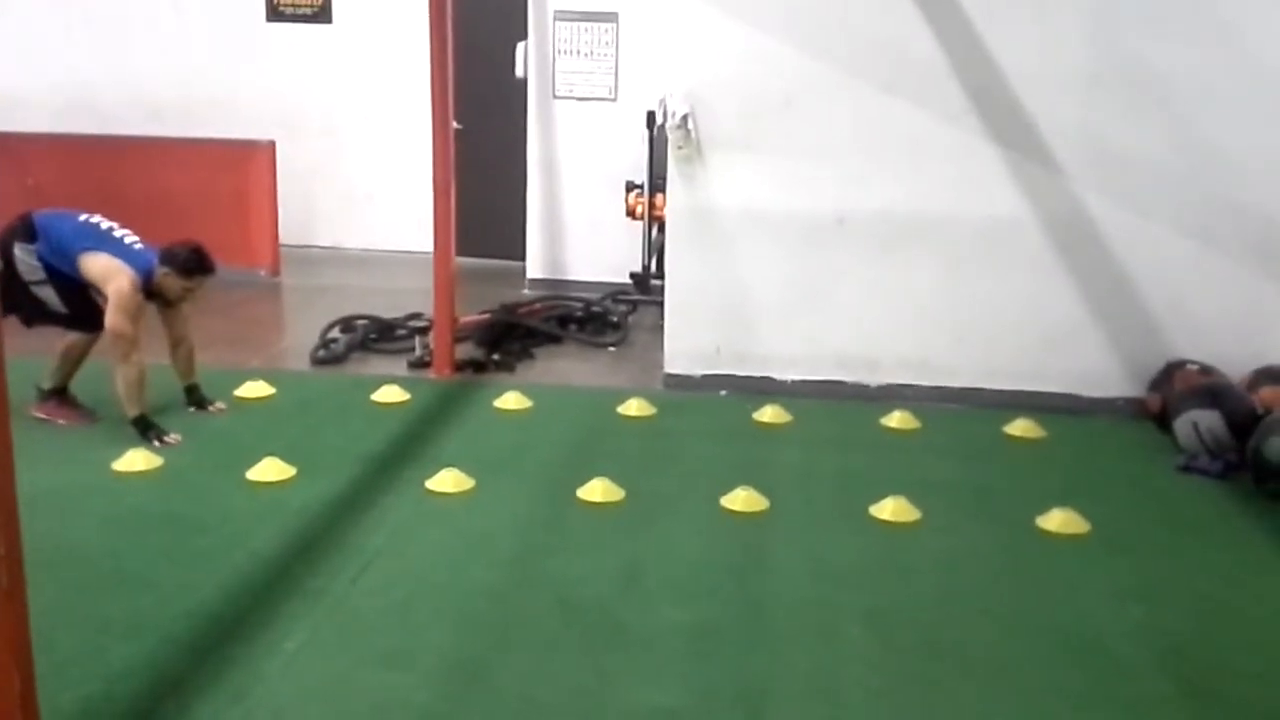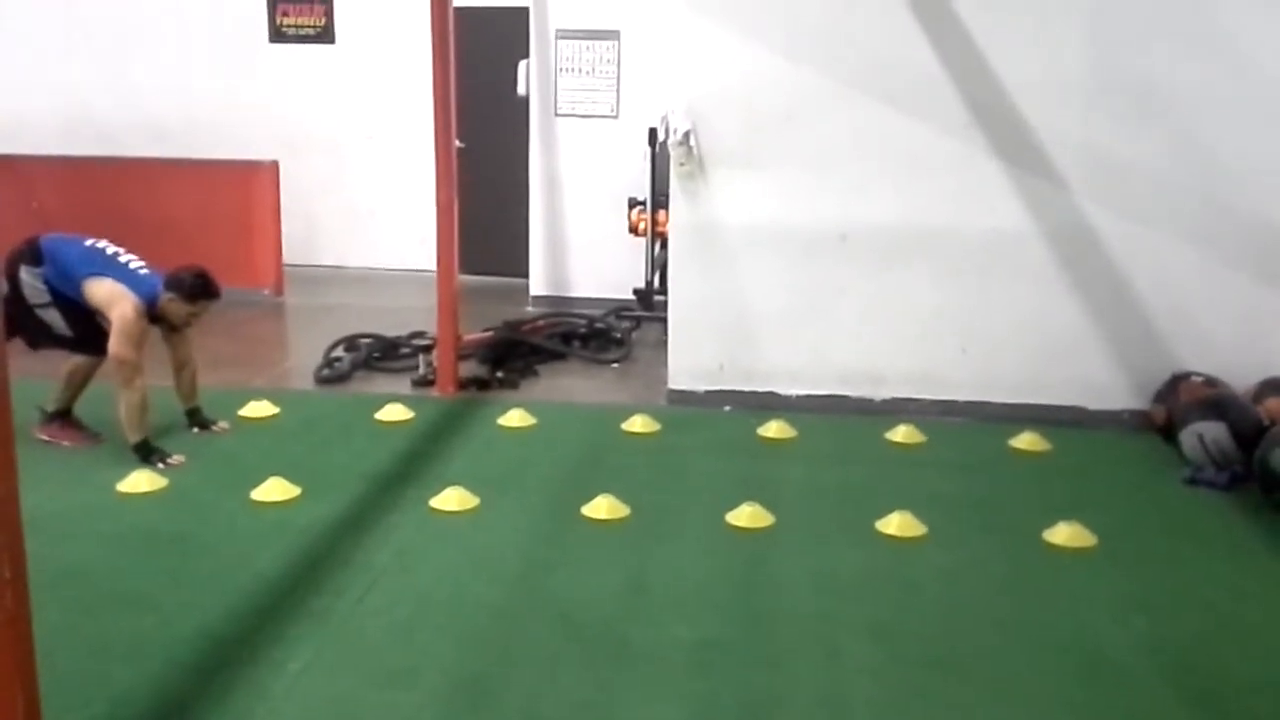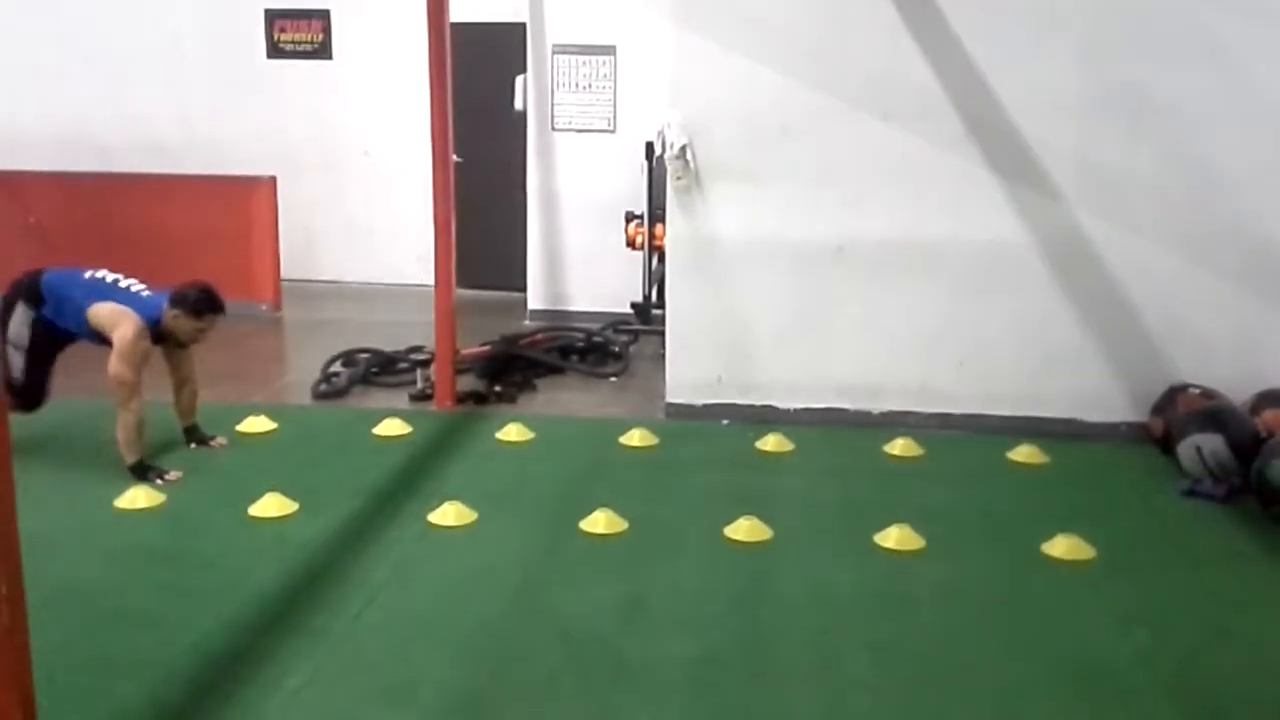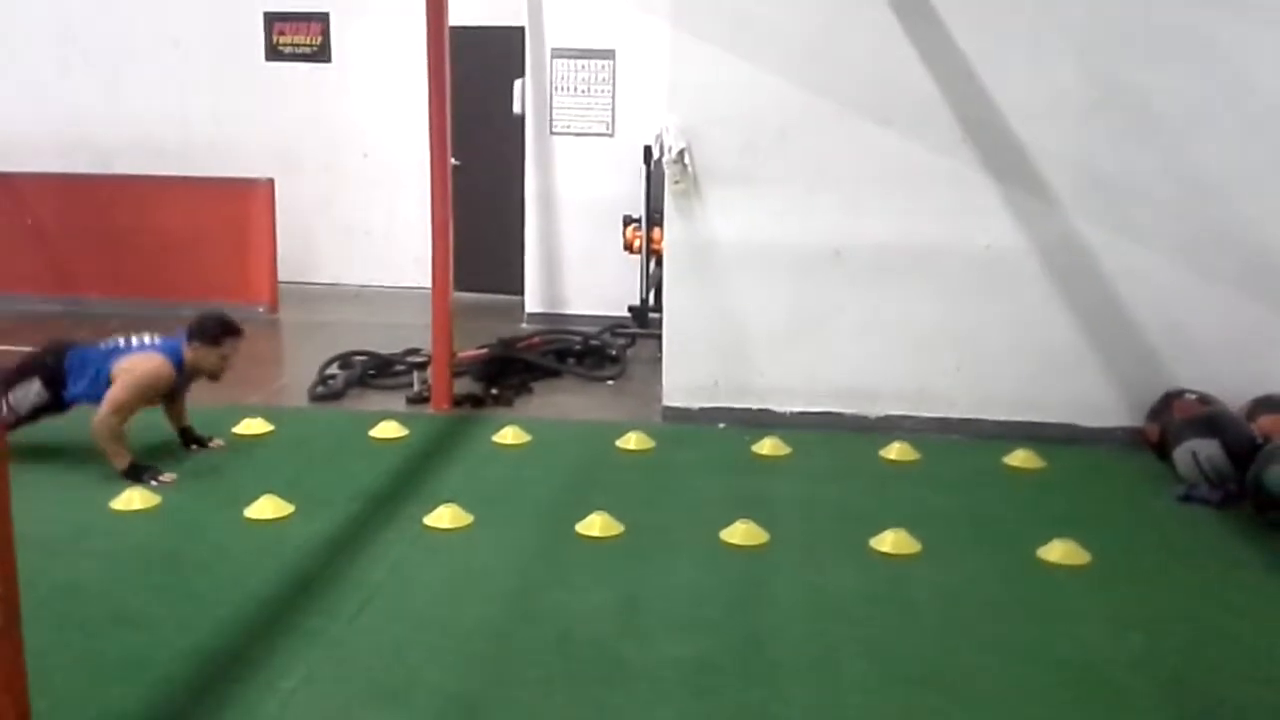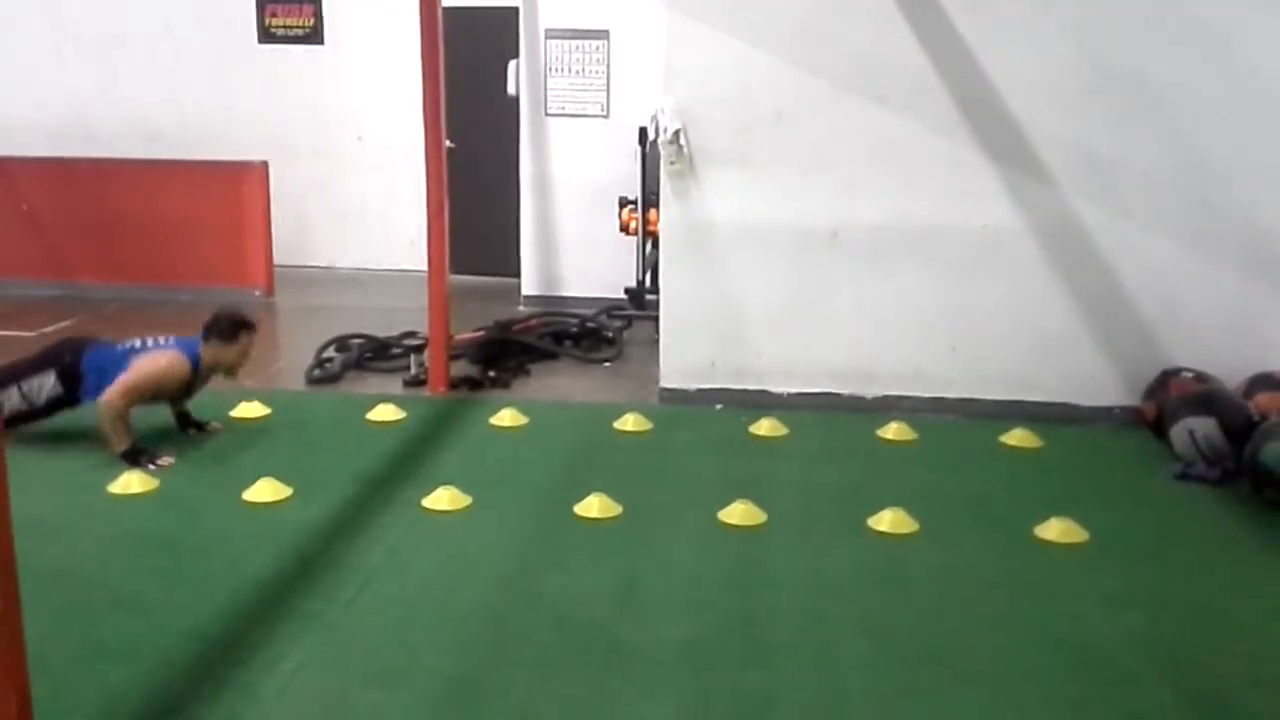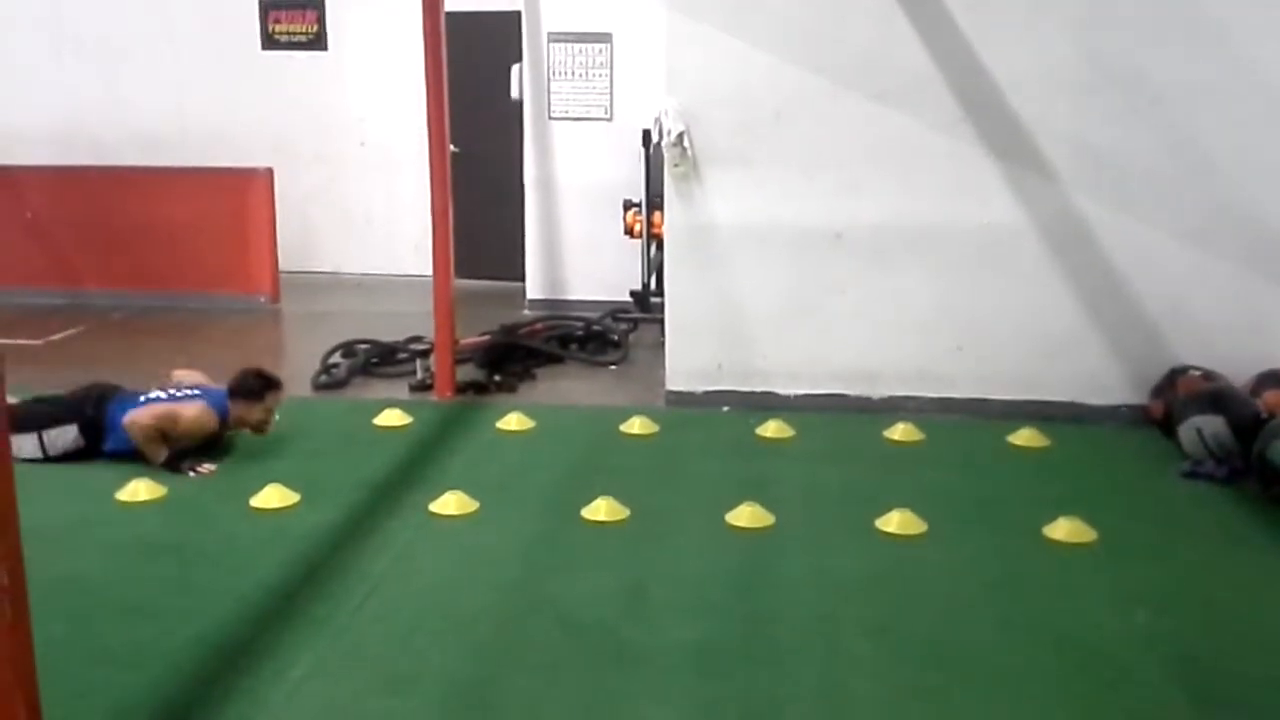
dt=0.5s
person 1, frame 1
left shoulder: (164, 273)
right shoulder: (127, 285)
left elbow: (180, 340)
right elbow: (126, 358)
left wrist: (193, 392)
right wrist: (142, 424)
left hip: (56, 241)
right hip: (26, 242)
right knee: (88, 324)
right ankle: (51, 398)
person 1, frame 2
left shoulder: (169, 298)
right shoulder: (130, 312)
left elbow: (184, 364)
right elbow: (130, 384)
left wrist: (194, 414)
right wrist: (143, 449)
left hip: (62, 261)
right hip: (32, 265)
right knee: (92, 347)
right ankle: (55, 419)
person 1, frame 3
left shoulder: (172, 314)
right shoulder: (134, 330)
left elbow: (185, 380)
right elbow: (128, 403)
left wrist: (192, 430)
right wrist: (138, 467)
left hip: (65, 298)
right hip: (35, 298)
right knee: (24, 394)
person 1, frame 4
left shoulder: (190, 355)
right shoulder: (158, 370)
right elbow: (104, 421)
left wrist: (186, 432)
right wrist: (132, 470)
left hip: (75, 368)
right hip: (57, 374)
person 1, frame 5
left shoulder: (203, 360)
right shoulder: (175, 366)
right elbow: (110, 402)
left wrist: (185, 417)
right wrist: (130, 452)
left hip: (88, 361)
right hip: (70, 369)
person 1, frame 6
left shoulder: (219, 394)
right shoulder: (205, 418)
left elbow: (178, 374)
right elbow: (136, 422)
right wrist: (170, 460)
left hip: (111, 401)
right hip: (93, 422)
left knee: (24, 414)
